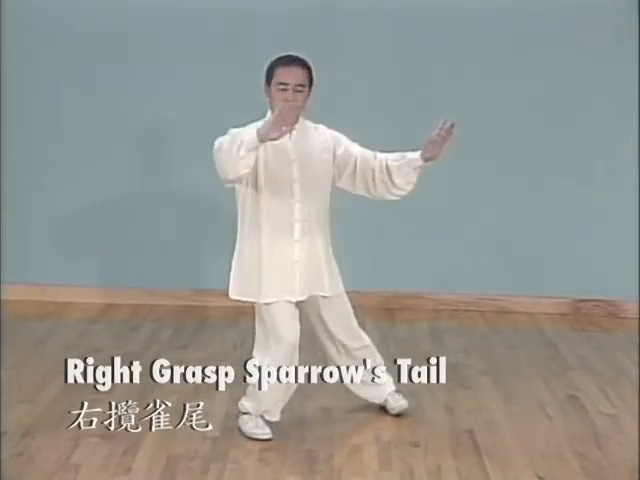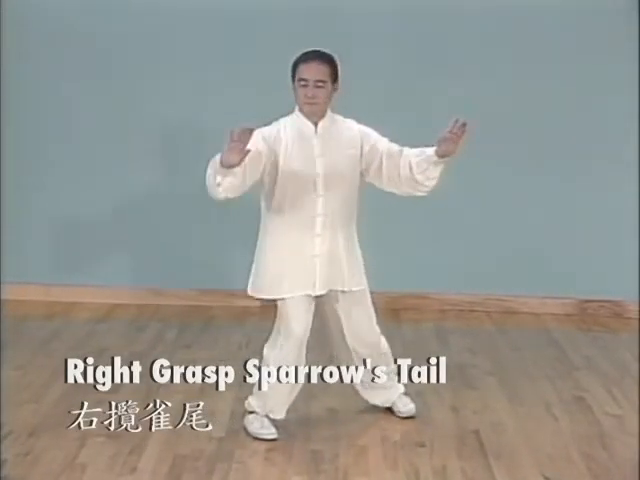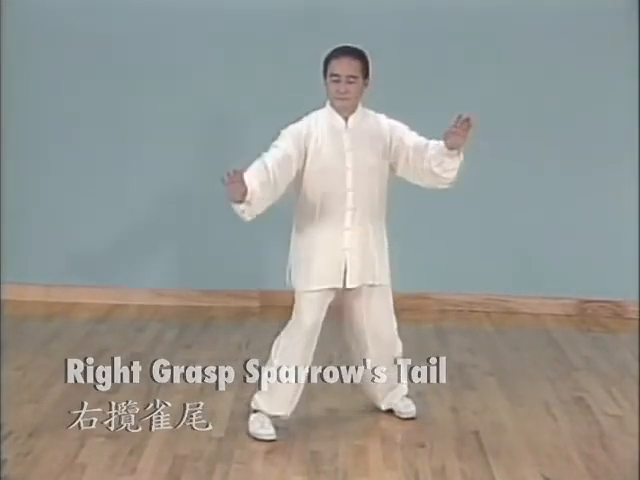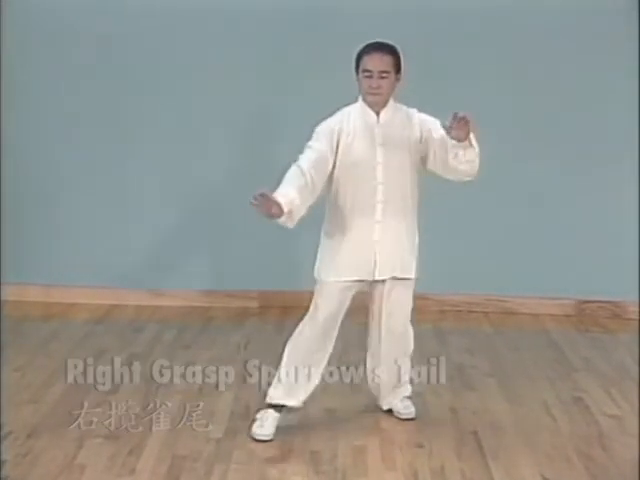
dt=0.4s
person 1, frame 1
left shoulder: (327, 141)
right shoulder: (251, 140)
left elbow: (374, 171)
right elbow: (228, 161)
left wrist: (421, 157)
right wrist: (261, 135)
left hip: (316, 261)
right hip: (269, 263)
left knee: (345, 332)
right knee: (280, 343)
left ankle: (381, 390)
right ankle: (254, 410)
person 1, frame 2
left shoulder: (356, 137)
right shoulder: (273, 137)
left elbow: (401, 167)
right elbow: (242, 170)
left wrist: (437, 154)
right wrist: (228, 162)
left hip: (341, 256)
right hip: (290, 258)
left knee: (364, 332)
right knee: (291, 336)
left ankle: (387, 391)
right ankle: (261, 409)
person 1, frame 3
left shoulder: (386, 130)
right shoulder: (304, 131)
left elbow: (426, 162)
right elbow: (273, 170)
left wrist: (450, 147)
right wrist: (244, 192)
left hip: (368, 250)
right hip: (318, 251)
left knee: (379, 330)
right knee: (302, 330)
left ankle: (389, 393)
right ankle: (266, 408)
person 1, frame 4
left shoulder: (418, 125)
right shoulder: (337, 126)
left elbow: (460, 166)
right elbow: (309, 171)
left wrist: (461, 140)
right wrist: (283, 204)
left hip: (396, 245)
right hip: (345, 244)
left knee: (395, 325)
right knee: (320, 321)
left ankle: (393, 393)
right ankle: (276, 404)
